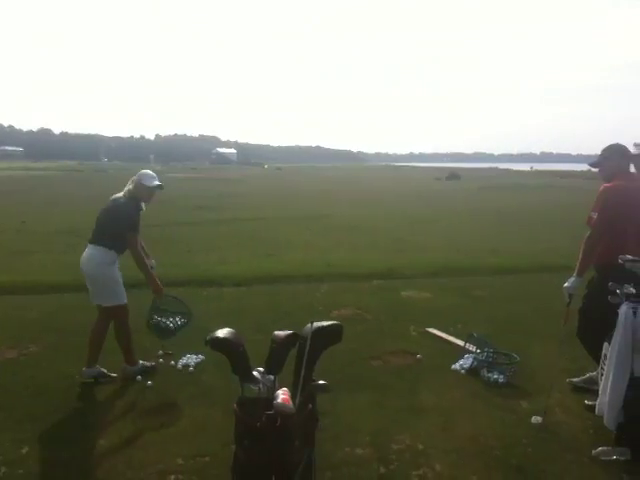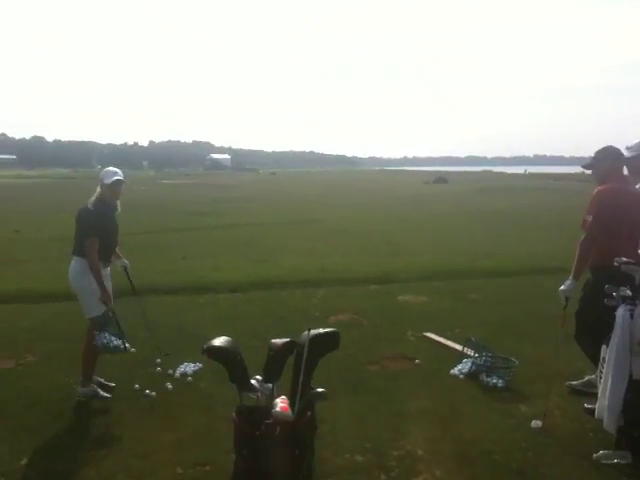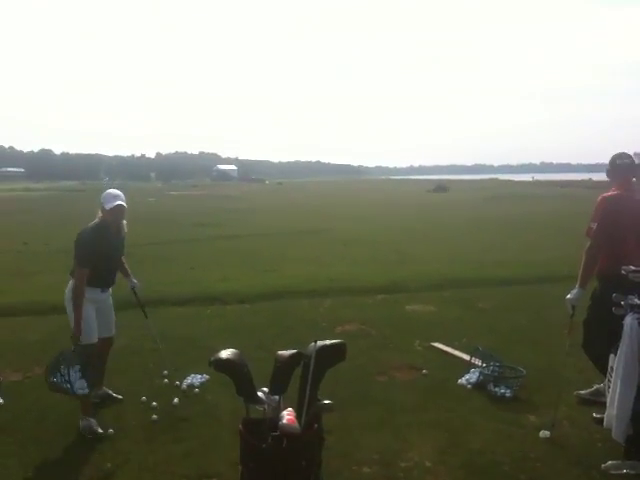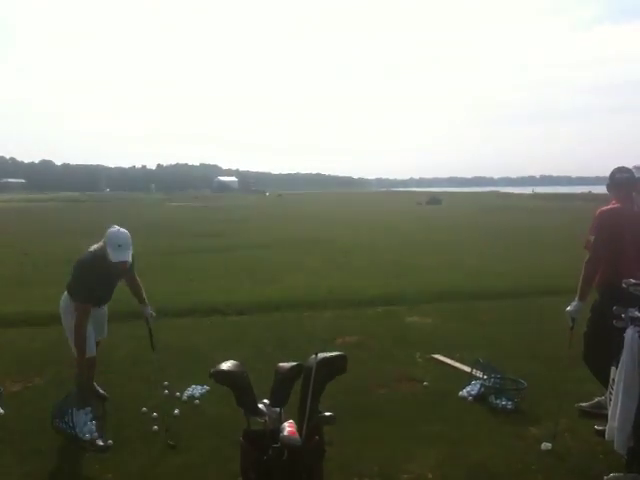
dt=0.4s
person 1, frame 1
left shoulder: (611, 191)
left elbow: (594, 236)
left wrist: (577, 276)
left hip: (610, 272)
left knee: (589, 329)
right knee: (609, 328)
person 1, frame 2
left shoulder: (605, 194)
left elbow: (589, 239)
left wrist: (573, 279)
left hip: (606, 274)
left knee: (587, 331)
right knee: (606, 330)
person 1, frame 3
left shoulder: (609, 201)
left elbow: (594, 247)
left wrist: (579, 288)
left hip: (613, 283)
left knee: (594, 340)
right knee: (614, 337)
person 1, frame 4
left shoulder: (607, 215)
left elbow: (593, 260)
left wrist: (579, 300)
left hip: (613, 294)
left knee: (595, 352)
right knee: (615, 350)
person 2, frame 1
left shoulder: (122, 202)
right shoulder: (129, 208)
left elbow: (132, 239)
right elbow: (134, 250)
left wrist: (147, 258)
right wrist: (152, 280)
left hip: (91, 259)
right hip: (102, 261)
left knee: (106, 314)
right knee: (120, 313)
left ankle: (90, 367)
right ankle: (132, 364)
person 2, frame 2
left shoulder: (108, 210)
right shoulder: (91, 213)
right elbow: (90, 254)
left wrist: (119, 258)
right wrist: (103, 289)
left hip: (99, 269)
right hip: (84, 271)
left knee: (101, 325)
right knee: (99, 325)
left ankle: (88, 378)
right ankle: (86, 385)
person 2, frame 3
left shoulder: (118, 232)
right shoulder: (88, 237)
right elbow: (79, 282)
left wrist: (129, 277)
right wrist: (77, 324)
left hip: (103, 293)
right hip: (83, 295)
left knee: (106, 342)
right knee: (87, 351)
left ankle: (98, 388)
right ankle: (86, 416)
person 2, frame 4
left shoulder: (123, 255)
right shoulder: (88, 266)
left elbow: (131, 279)
right elbow: (81, 320)
left wrist: (145, 306)
right wrist: (80, 362)
left hip: (98, 304)
right hip: (74, 306)
left knee: (95, 343)
right knee: (88, 361)
left ankle: (90, 385)
